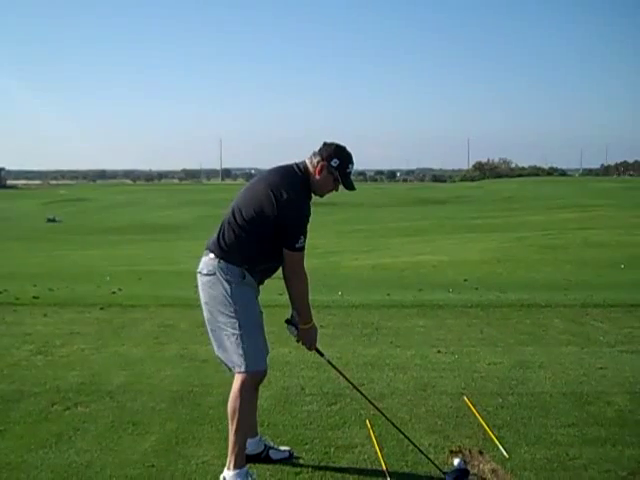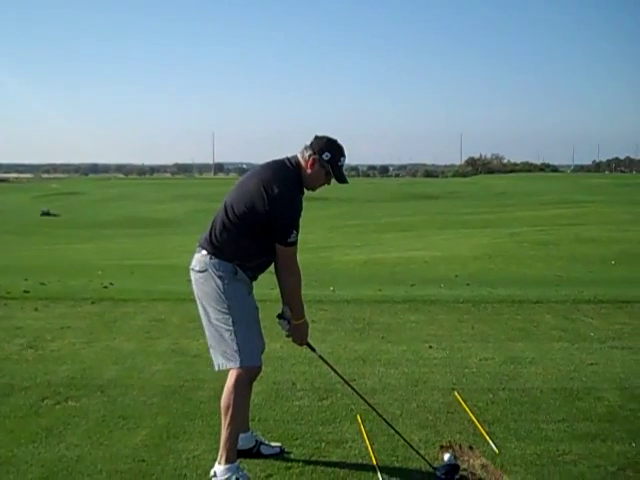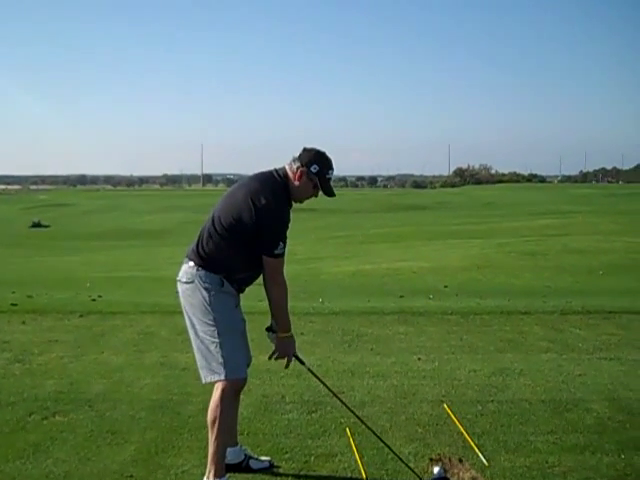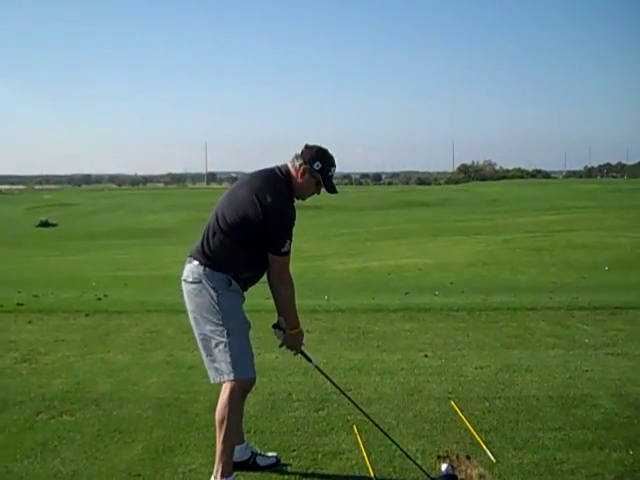
dt=0.4s
person 1, frame 1
left shoulder: (285, 179)
right shoulder: (294, 197)
left elbow: (287, 261)
right elbow: (295, 270)
left wrist: (295, 311)
right wrist: (306, 322)
left hip: (233, 274)
right hip: (227, 276)
left knee: (253, 365)
right knee: (250, 370)
left ankle: (251, 443)
person 1, frame 2
left shoulder: (277, 174)
right shoulder: (286, 191)
left elbow: (279, 257)
right elbow: (287, 265)
left wrist: (287, 306)
right wrist: (299, 318)
left hip: (227, 270)
right hip: (221, 272)
left knee: (248, 360)
right knee: (244, 366)
left ankle: (243, 438)
person 1, frame 3
left shoulder: (265, 185)
right shoulder: (272, 203)
left elbow: (267, 270)
right elbow: (274, 279)
left wrist: (278, 324)
right wrist: (285, 332)
left hip: (217, 283)
right hip: (207, 285)
left knee: (235, 373)
right knee: (229, 379)
left ankle: (231, 452)
person 1, frame 4
left shoulder: (266, 182)
right shoulder: (279, 202)
left elbow: (271, 266)
right elbow: (280, 275)
left wrist: (283, 318)
right wrist: (293, 327)
left hip: (214, 280)
right hip: (212, 284)
left knee: (240, 373)
right knee: (238, 378)
left ankle: (238, 450)
